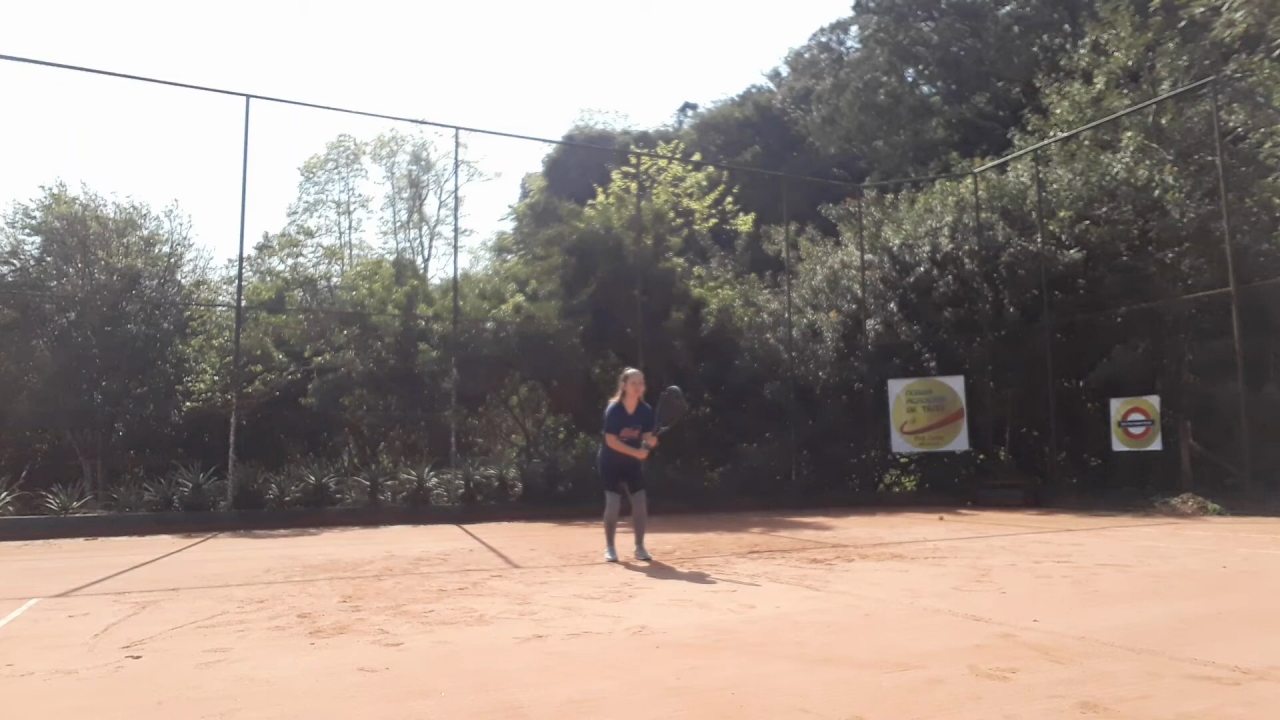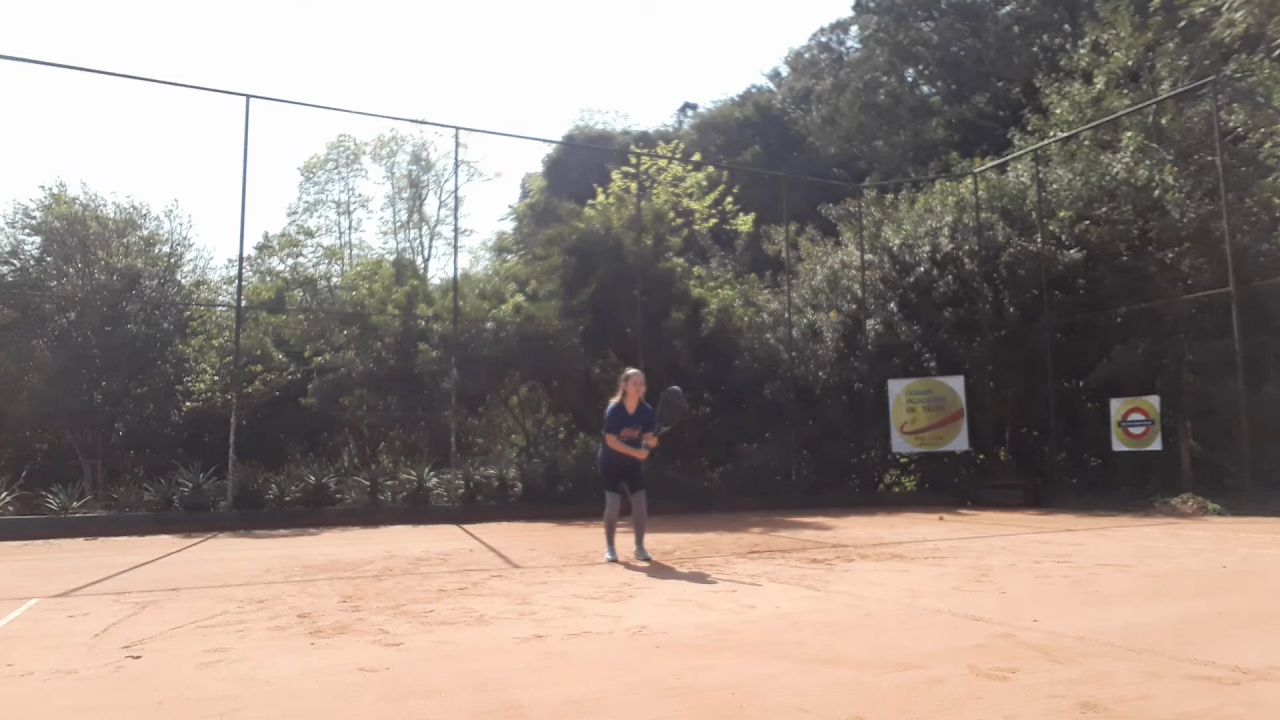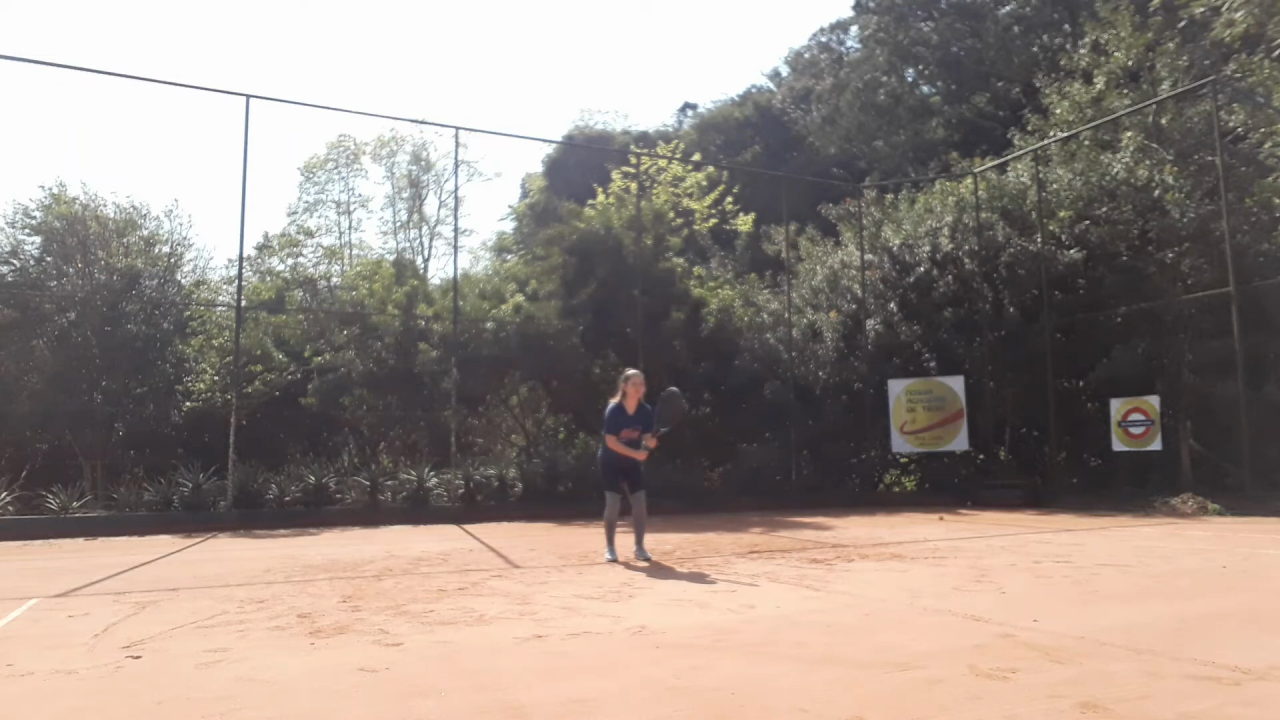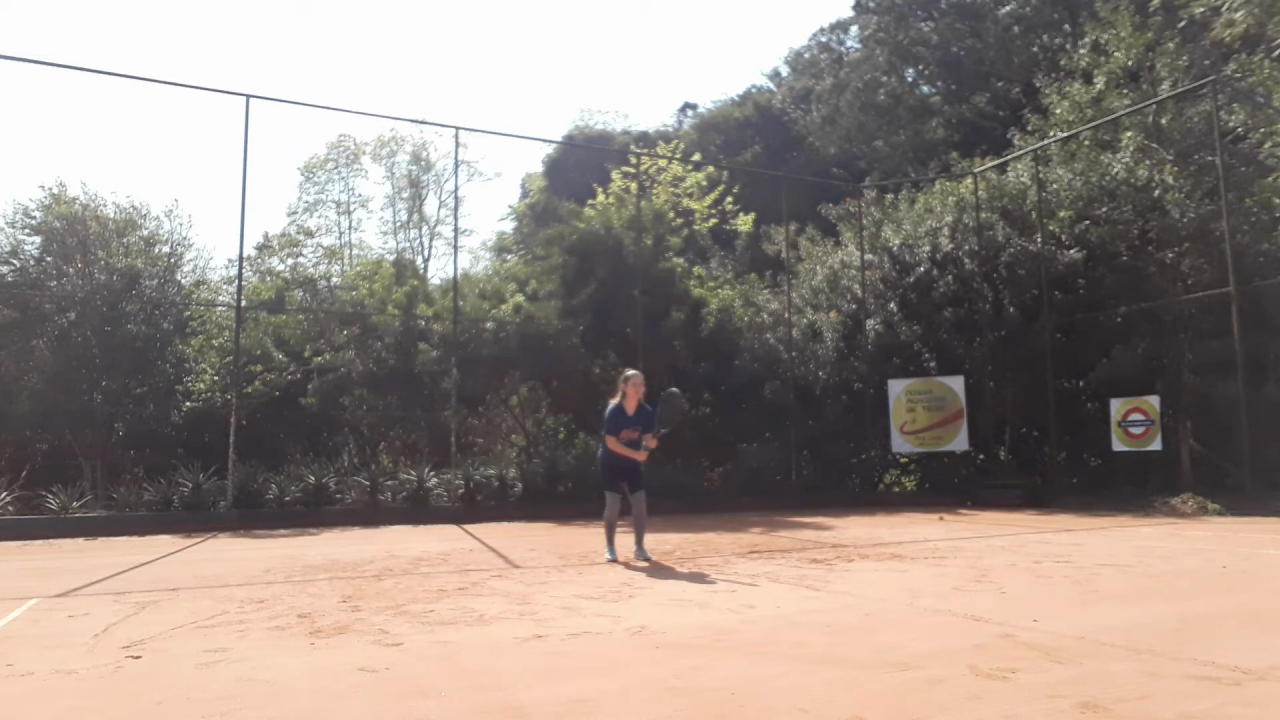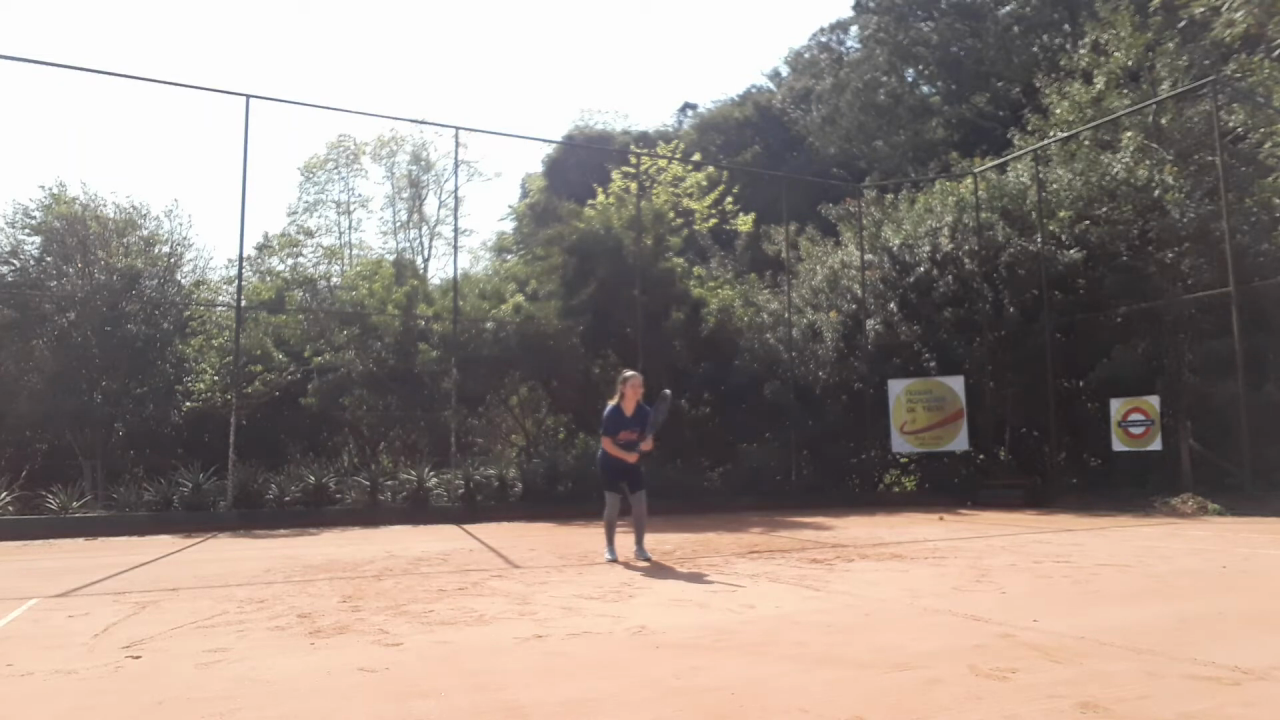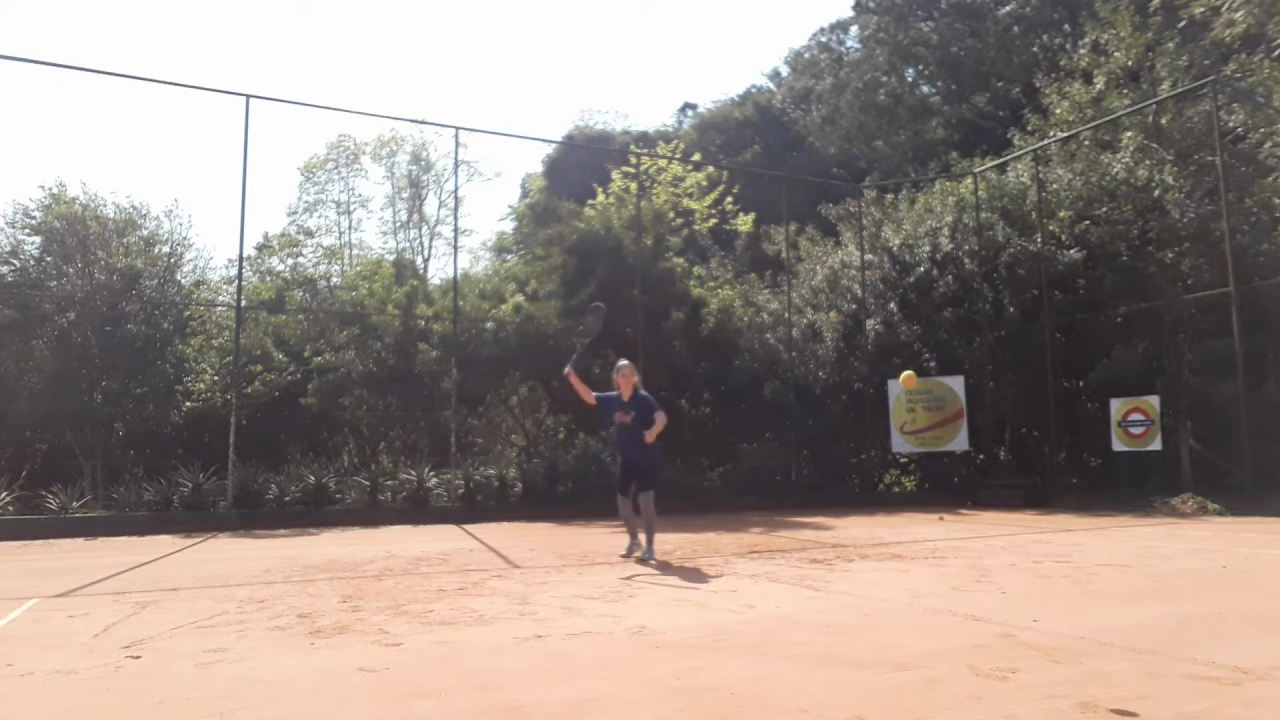
dt=0.7s
person 1, frame 1
left shoulder: (646, 411)
right shoulder: (613, 409)
left elbow: (647, 438)
right elbow: (611, 441)
left wrist: (650, 442)
right wrist: (636, 452)
left hip: (632, 463)
right hip: (611, 463)
left knee: (640, 503)
right knee: (613, 504)
left ankle: (639, 547)
right ankle: (610, 548)
person 1, frame 2
left shoulder: (647, 411)
right shoulder: (614, 409)
left elbow: (647, 437)
right elbow: (611, 441)
left wrist: (650, 443)
right wrist: (636, 452)
left hip: (633, 464)
right hip: (611, 463)
left knee: (640, 503)
right knee: (613, 504)
left ankle: (639, 547)
right ankle: (610, 548)
person 1, frame 3
left shoulder: (646, 411)
right shoulder: (614, 410)
left elbow: (646, 438)
right elbow: (611, 442)
left wrist: (649, 443)
right wrist: (635, 453)
left hip: (632, 464)
right hip: (611, 463)
left knee: (640, 503)
right knee: (613, 504)
left ankle: (639, 547)
right ankle: (610, 548)
person 1, frame 4
left shoulder: (646, 412)
right shoulder: (613, 411)
left elbow: (647, 439)
right elbow: (611, 443)
left wrist: (650, 443)
right wrist: (635, 453)
left hip: (633, 464)
right hip: (611, 463)
left knee: (640, 504)
right knee: (613, 505)
left ankle: (639, 547)
right ankle: (610, 548)
person 1, frame 5
left shoulder: (644, 412)
right shoulder: (612, 412)
left elbow: (647, 441)
right elbow: (605, 443)
left wrist: (646, 445)
right wrist: (626, 455)
left hip: (632, 464)
right hip: (610, 464)
left knee: (640, 504)
right knee: (613, 505)
left ankle: (639, 547)
right ankle: (610, 548)
person 1, frame 6
left shoulder: (643, 398)
right shoulder: (612, 399)
left elbow: (662, 417)
right elbow: (589, 396)
left wrist: (653, 431)
right wrist: (573, 378)
left hip: (646, 458)
right hip: (627, 459)
left knee: (645, 501)
right knee: (623, 502)
left ankle: (649, 546)
right ankle: (634, 541)
